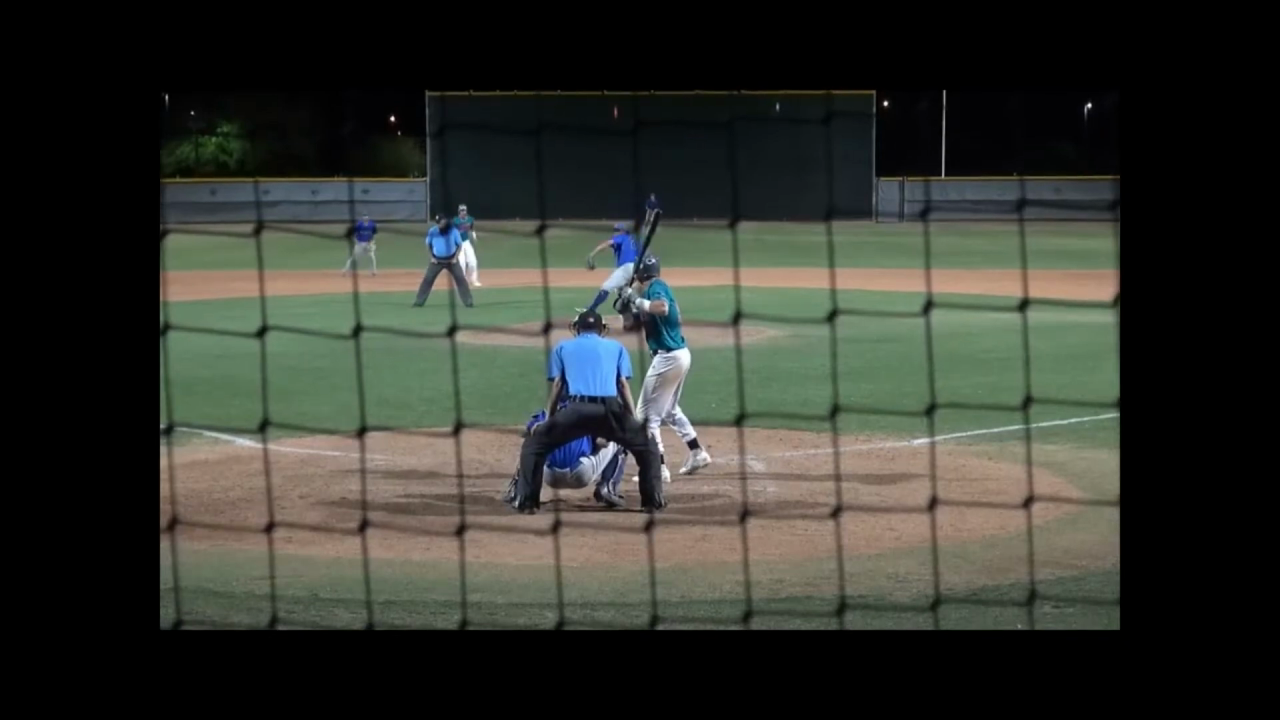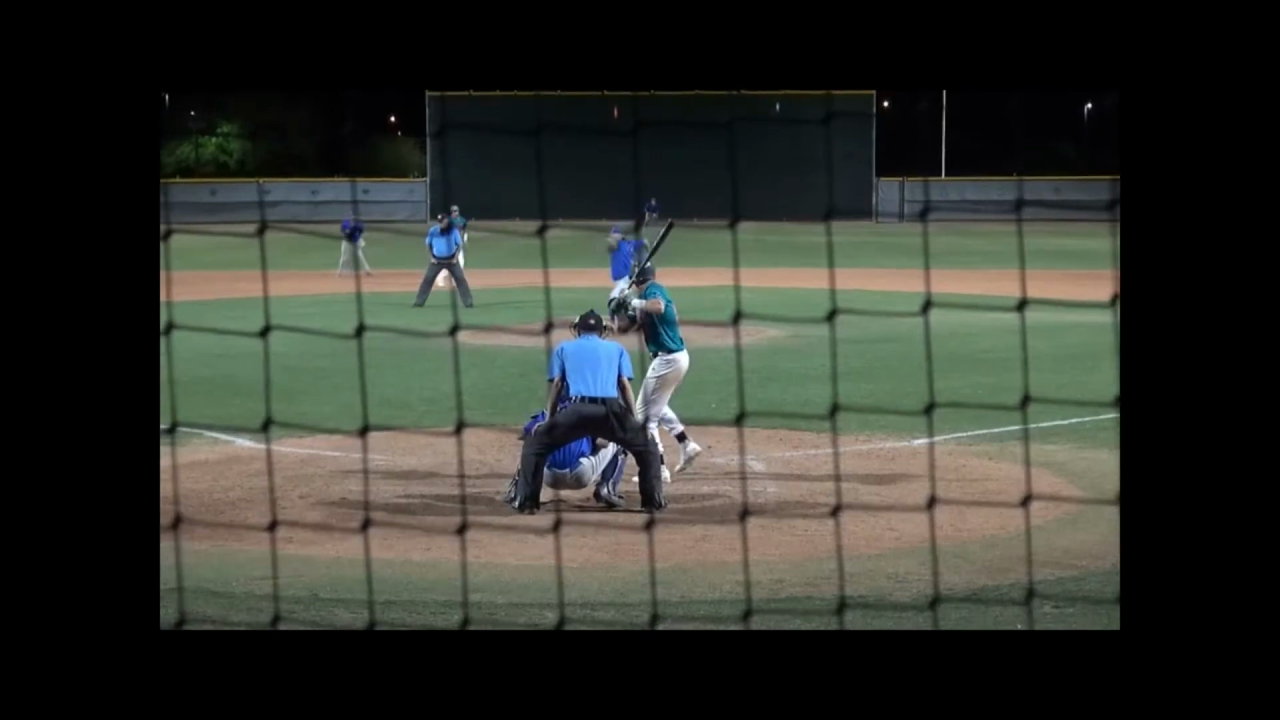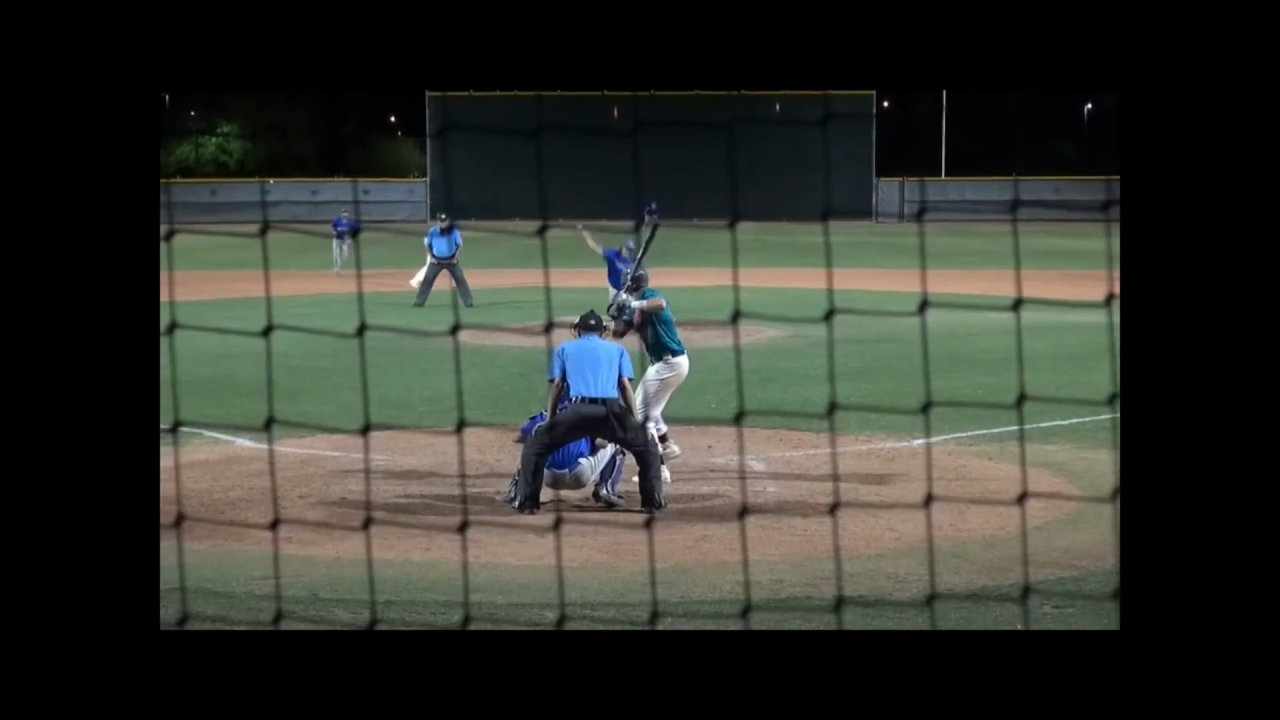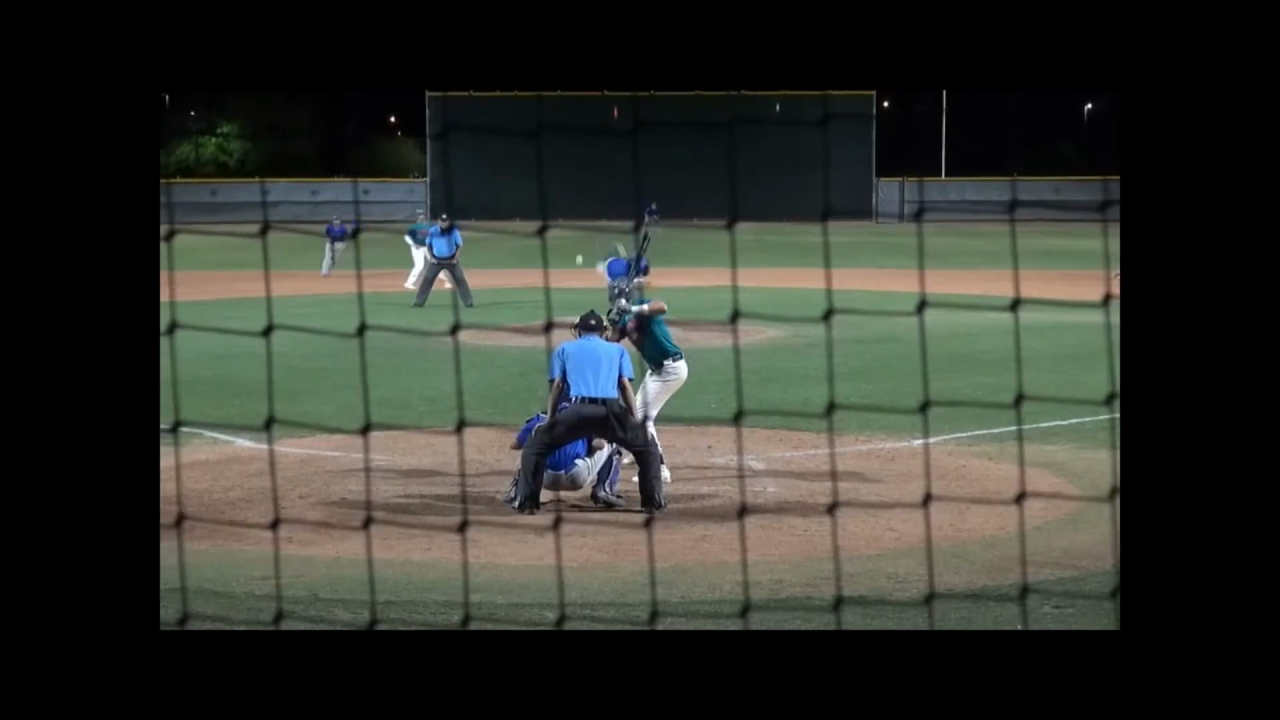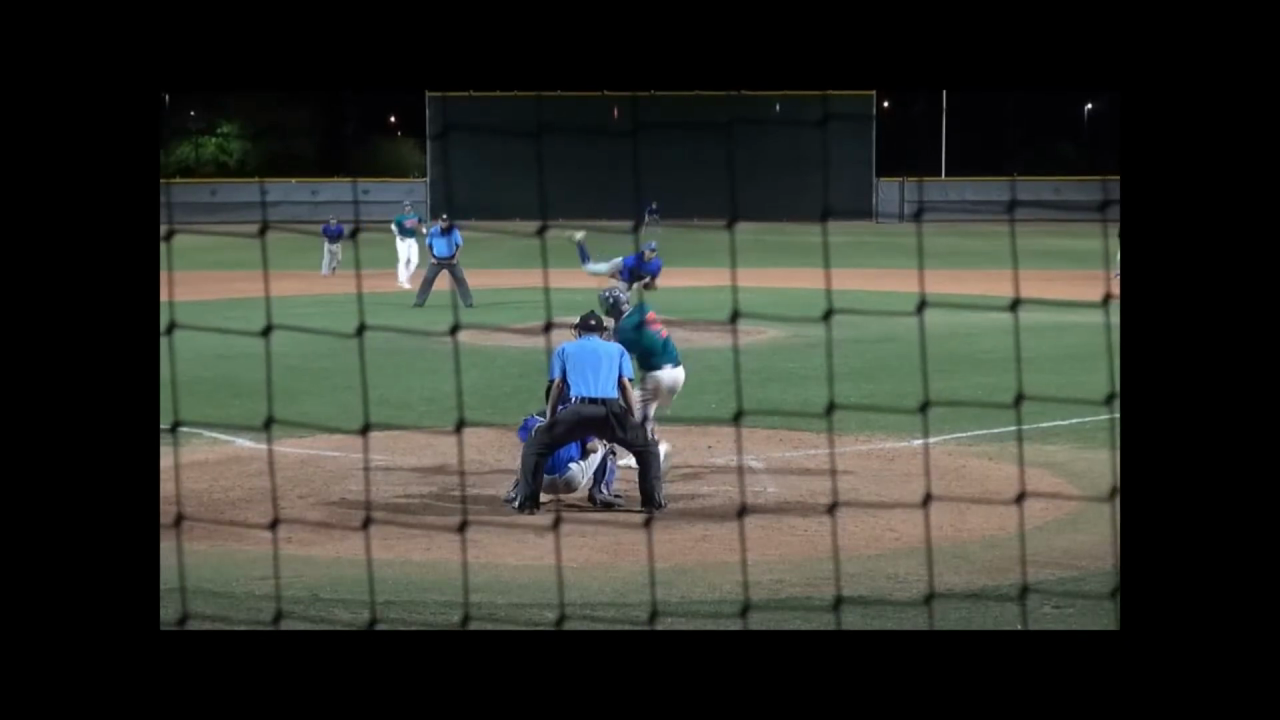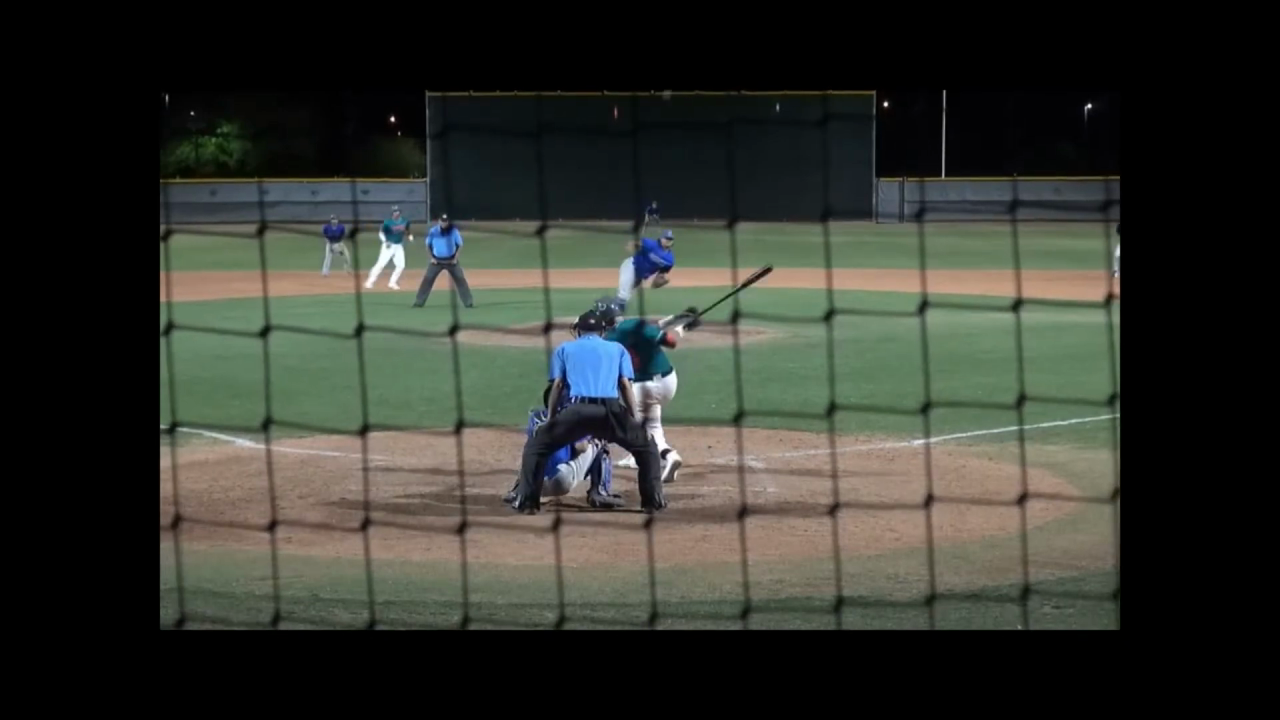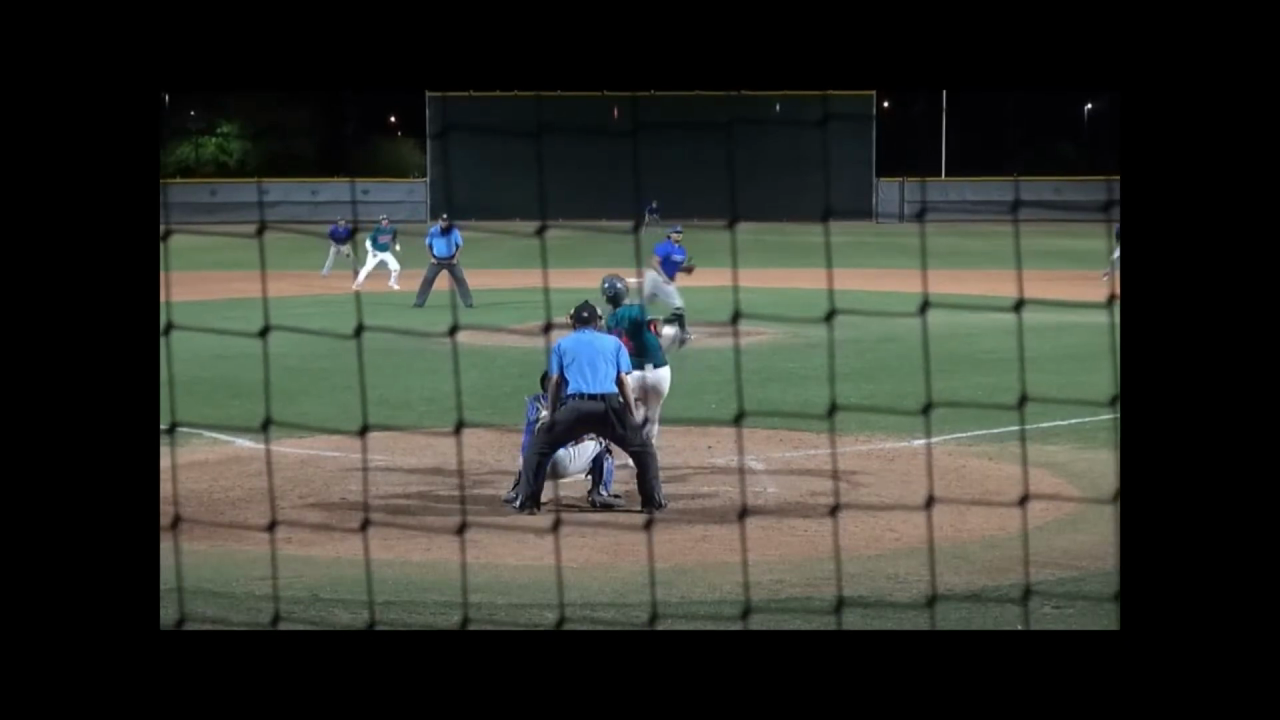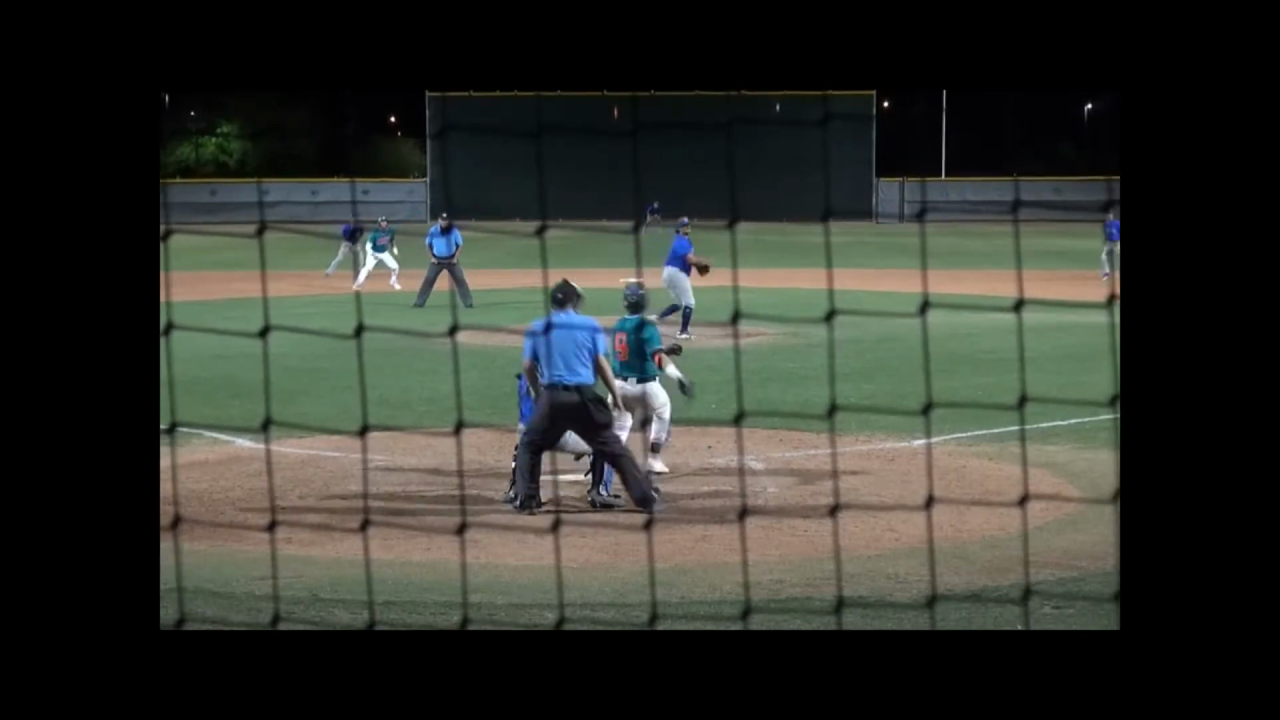
dt=0.2s
person 1, frame 1
left shoulder: (562, 347)
right shoulder: (616, 347)
left elbow: (557, 384)
right elbow: (623, 384)
left wrist: (548, 420)
right wrist: (635, 421)
left hip: (576, 409)
right hip: (609, 409)
left knee: (534, 443)
right knee: (646, 445)
left ankle: (525, 501)
right ankle: (653, 500)
person 1, frame 2
left shoulder: (563, 348)
right shoulder: (617, 348)
left elbow: (556, 384)
right elbow: (624, 385)
left wrist: (548, 420)
right wrist: (636, 421)
left hip: (577, 410)
right hip: (609, 410)
left knee: (534, 445)
right knee: (646, 447)
left ankle: (525, 501)
right ankle: (653, 501)
person 1, frame 3
left shoulder: (564, 348)
right shoulder: (617, 349)
left elbow: (557, 384)
right elbow: (625, 385)
left wrist: (549, 419)
right wrist: (636, 421)
left hip: (577, 410)
right hip: (610, 411)
left knee: (535, 445)
right knee: (647, 446)
left ankle: (525, 501)
right ankle: (653, 501)
person 1, frame 4
left shoulder: (564, 348)
right shoulder: (618, 349)
left elbow: (557, 385)
right elbow: (625, 385)
left wrist: (549, 419)
right wrist: (636, 420)
left hip: (578, 410)
right hip: (610, 411)
left knee: (535, 446)
right knee: (646, 446)
left ankle: (525, 501)
right ankle: (653, 501)
person 1, frame 5
left shoulder: (565, 349)
right shoulder: (617, 349)
left elbow: (557, 385)
right elbow: (625, 385)
left wrist: (549, 419)
right wrist: (635, 420)
left hip: (577, 410)
right hip: (610, 410)
left knee: (535, 446)
right knee: (646, 446)
left ankle: (526, 501)
right ankle: (653, 501)
person 1, frame 6
left shoulder: (565, 348)
right shoulder: (617, 348)
left elbow: (557, 385)
right elbow: (625, 385)
left wrist: (550, 419)
right wrist: (633, 420)
left hip: (577, 410)
right hip: (611, 410)
left knee: (535, 447)
right knee: (646, 446)
left ankle: (526, 501)
right ankle: (653, 501)
person 1, frame 7
left shoulder: (561, 344)
right shoulder: (613, 342)
left elbow: (554, 382)
right elbow: (623, 380)
left wrist: (550, 415)
right wrist: (633, 416)
left hip: (574, 406)
right hip: (608, 406)
left knee: (537, 448)
right knee: (642, 447)
left ankle: (526, 500)
right ankle: (653, 501)
person 1, frame 8
left shoulder: (537, 327)
right shoulder: (590, 324)
left elbow: (527, 367)
right elbow: (601, 363)
left wrist: (536, 389)
right wrist: (616, 396)
left hip: (552, 396)
right hip: (585, 396)
left knee: (529, 446)
right knee: (613, 448)
left ankle: (526, 501)
right ankle: (647, 499)
person 2, frame 1
left shoulder: (656, 287)
right shoulder: (650, 291)
left elbow: (662, 309)
left wrist: (637, 300)
right wrist: (627, 304)
left hip: (668, 358)
right hip: (679, 355)
left knee: (647, 413)
right knee: (669, 409)
left ankle: (659, 469)
right ankle: (697, 453)
person 2, frame 2
left shoulder: (653, 289)
right shoulder: (641, 296)
left elbow: (658, 307)
right elbow: (623, 328)
left wrist: (632, 302)
right wrist: (619, 309)
left hip: (669, 359)
right hip: (672, 358)
left knee: (645, 413)
right knee: (657, 407)
left ankle: (660, 469)
right ankle: (687, 445)
person 2, frame 3
left shoulder: (647, 296)
right shoulder: (632, 309)
left elbow: (660, 304)
right elbow: (618, 333)
left wrist: (630, 303)
right wrist: (617, 311)
left hip: (671, 363)
right hip: (661, 362)
left knee: (643, 414)
right knee: (646, 407)
right ankle: (666, 446)
person 2, frame 4
left shoulder: (640, 305)
right shoulder: (625, 318)
left elbow: (662, 307)
right elbow: (611, 341)
left wrist: (632, 309)
left hip: (670, 368)
right hip: (659, 368)
left knee: (641, 416)
right knee: (641, 412)
left ankle: (659, 469)
person 2, frame 5
left shoulder: (622, 329)
right shoulder: (643, 310)
left hip: (656, 376)
right hip: (677, 371)
left knee: (640, 417)
right knee: (647, 416)
left ankle: (657, 453)
person 2, frame 6
left shoulder: (607, 341)
right shoulder: (636, 325)
right elbow: (671, 341)
right wrist: (683, 324)
left hip: (643, 386)
right hip: (667, 380)
right knee: (651, 422)
left ankle: (667, 455)
right ankle: (637, 457)
person 2, frame 7
left shoulder: (610, 321)
right shoulder: (637, 311)
right elbow: (652, 324)
left hip: (635, 376)
right hip: (660, 373)
right knee: (650, 416)
person 2, frame 8
left shoulder: (618, 326)
right shoulder: (647, 326)
right elbow: (658, 357)
left wrist: (667, 349)
right wrist: (678, 378)
left hip: (620, 386)
right hip: (645, 386)
left knee: (620, 430)
right knee: (662, 412)
left ankle: (600, 467)
right ankle: (654, 458)
